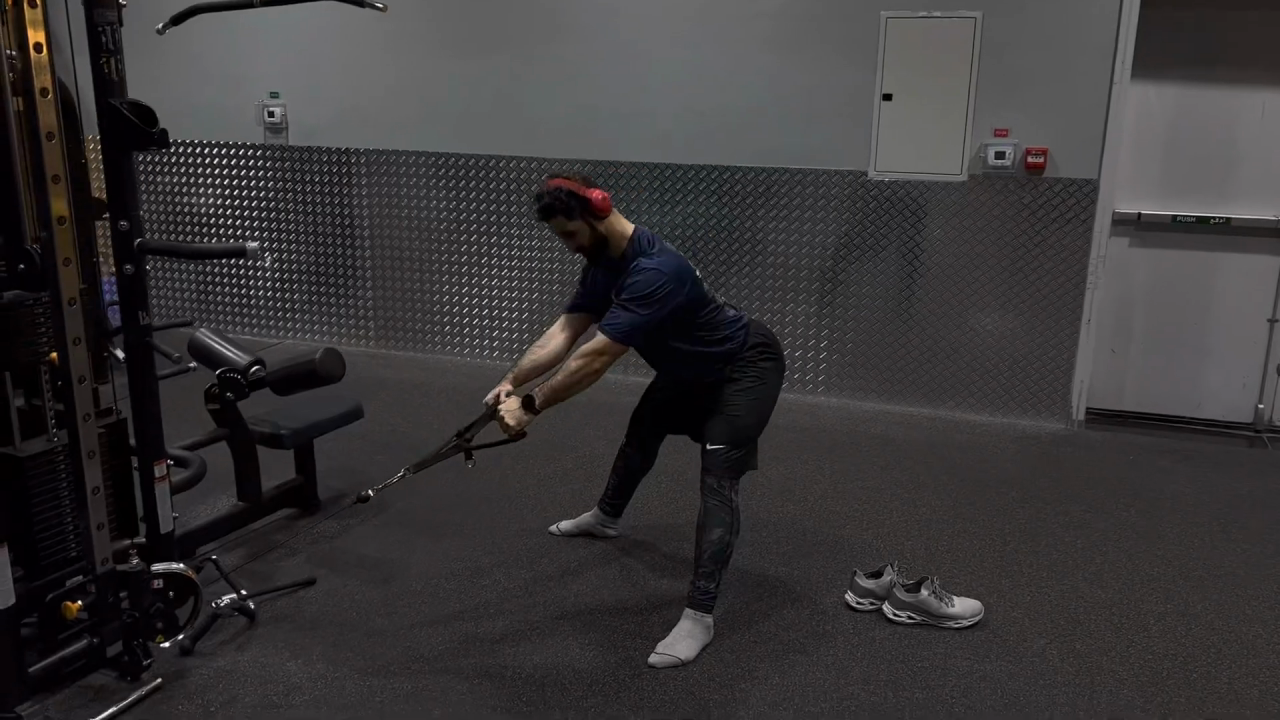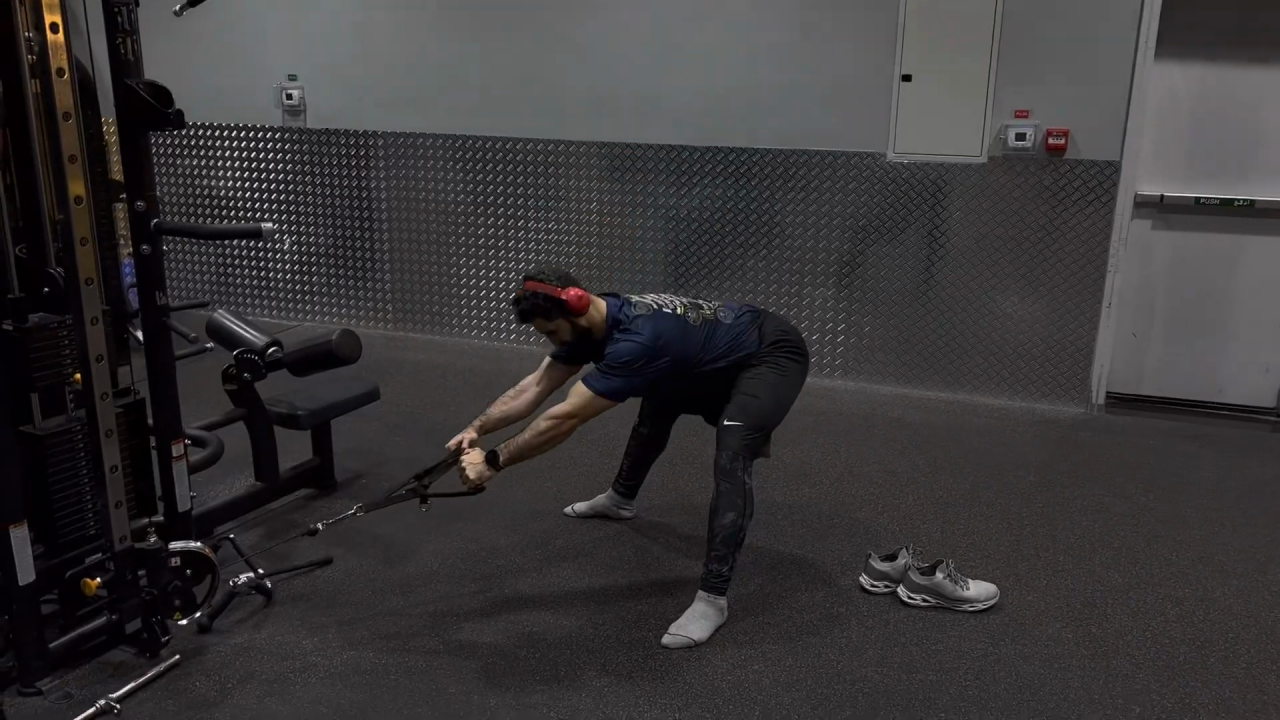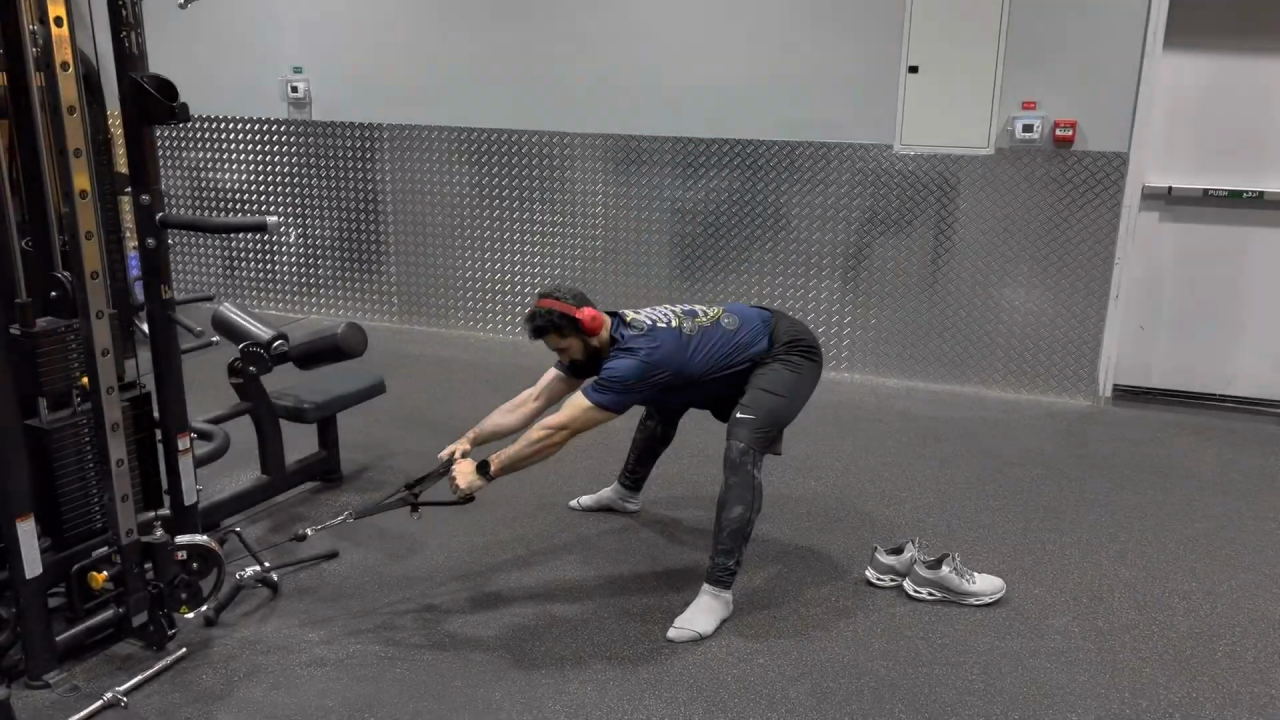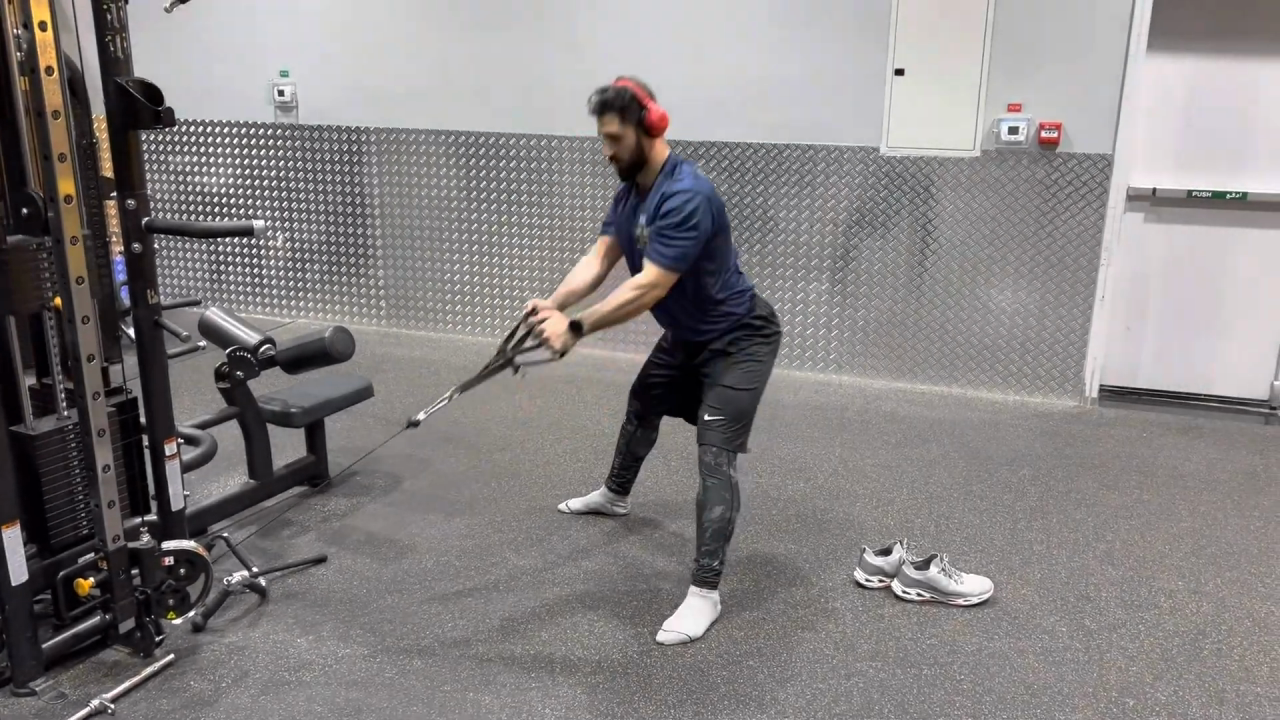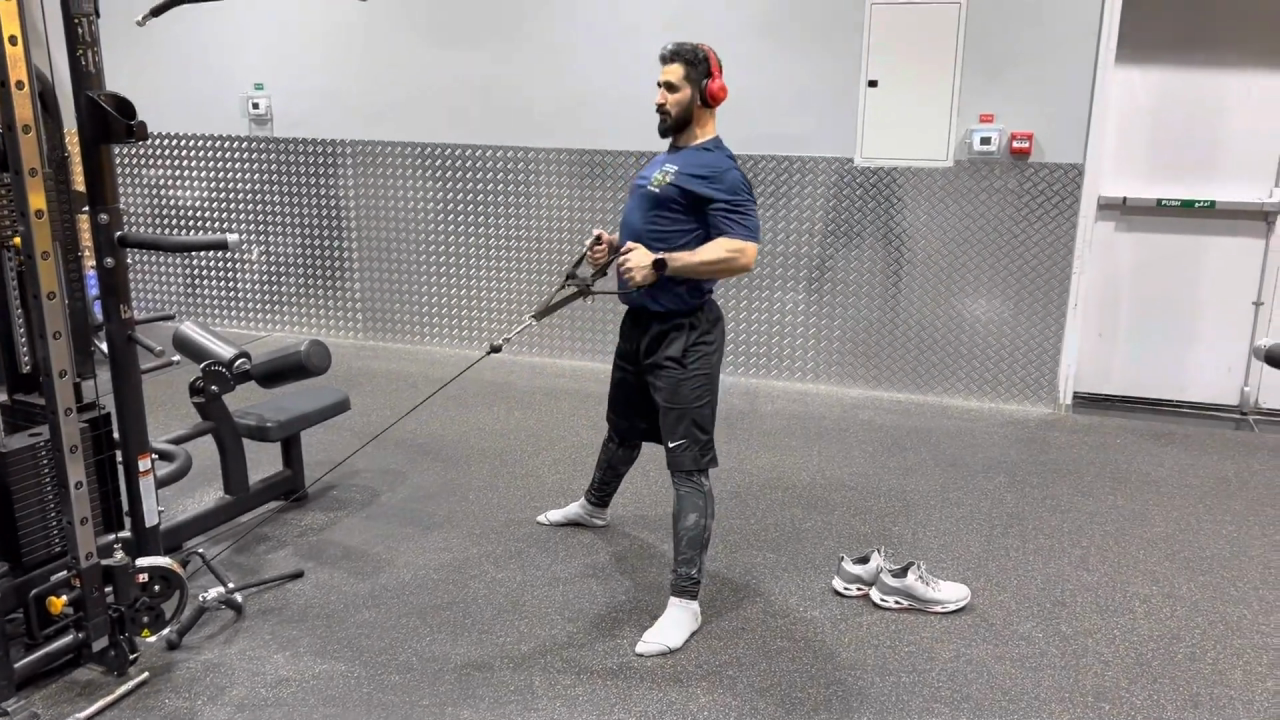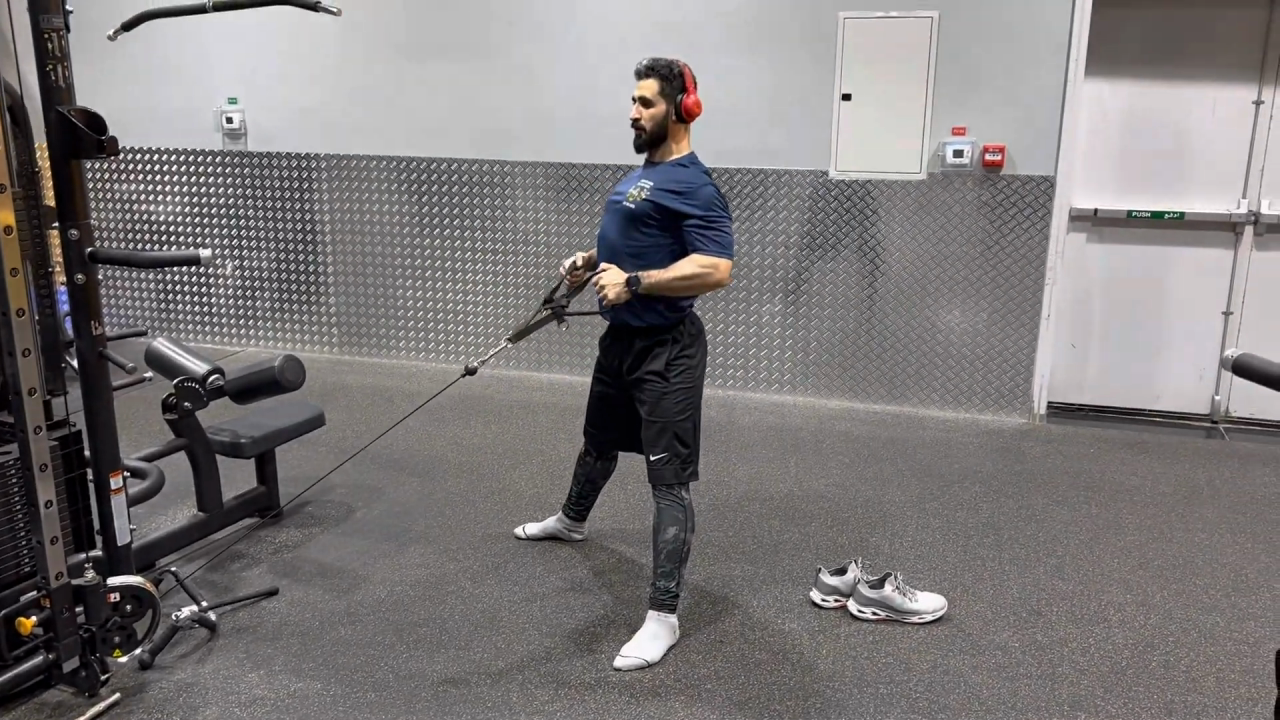
dt=0.7s
person 1, frame 1
left shoulder: (653, 272)
right shoulder: (602, 266)
left elbow: (597, 357)
right elbow: (563, 332)
left wrist: (531, 405)
right wrist: (512, 381)
left hip: (745, 367)
right hip: (689, 369)
left knee: (716, 481)
right knee: (641, 433)
left ankle: (699, 616)
right ankle: (606, 517)
person 1, frame 2
left shoulder: (637, 339)
right shoulder: (591, 323)
left elbow: (566, 419)
right elbow: (536, 386)
left wrist: (494, 461)
right wrist: (477, 428)
left hip: (773, 355)
right hip: (724, 355)
left knee: (731, 458)
right knee: (656, 407)
left ankle: (712, 599)
right ankle: (622, 498)
person 1, frame 3
left shoulder: (636, 357)
right shoulder: (603, 336)
left elbow: (558, 429)
right elbow: (535, 399)
left wrist: (484, 471)
right wrist: (469, 440)
left hip: (786, 354)
right hip: (745, 347)
left knee: (740, 451)
right knee: (661, 400)
left ankle: (717, 592)
right ankle: (626, 492)
person 1, frame 4
left shoulder: (684, 195)
right shoulder: (631, 190)
left elbow: (653, 285)
right elbow: (601, 255)
left wrist: (577, 326)
right wrist: (556, 301)
left hip: (739, 337)
right hip: (686, 333)
left knee: (715, 456)
right knee: (642, 407)
left ankle: (705, 593)
right ankle: (615, 494)
person 1, frame 5
left shoulder: (717, 170)
right shoulder: (667, 157)
left elbow: (742, 253)
left wrist: (659, 263)
right wrist: (615, 243)
left hip: (684, 333)
right hip: (639, 322)
left knee: (687, 465)
right knee: (623, 428)
left ankle: (685, 602)
right ankle: (594, 505)
person 1, frame 6
left shoulder: (692, 185)
right shoulder: (641, 173)
left elbow: (716, 269)
left wrist: (634, 282)
right wrist: (589, 260)
left hip: (667, 349)
right hip: (620, 337)
left knee: (669, 479)
right knee: (598, 441)
left ankle: (663, 616)
right ankle: (571, 519)
